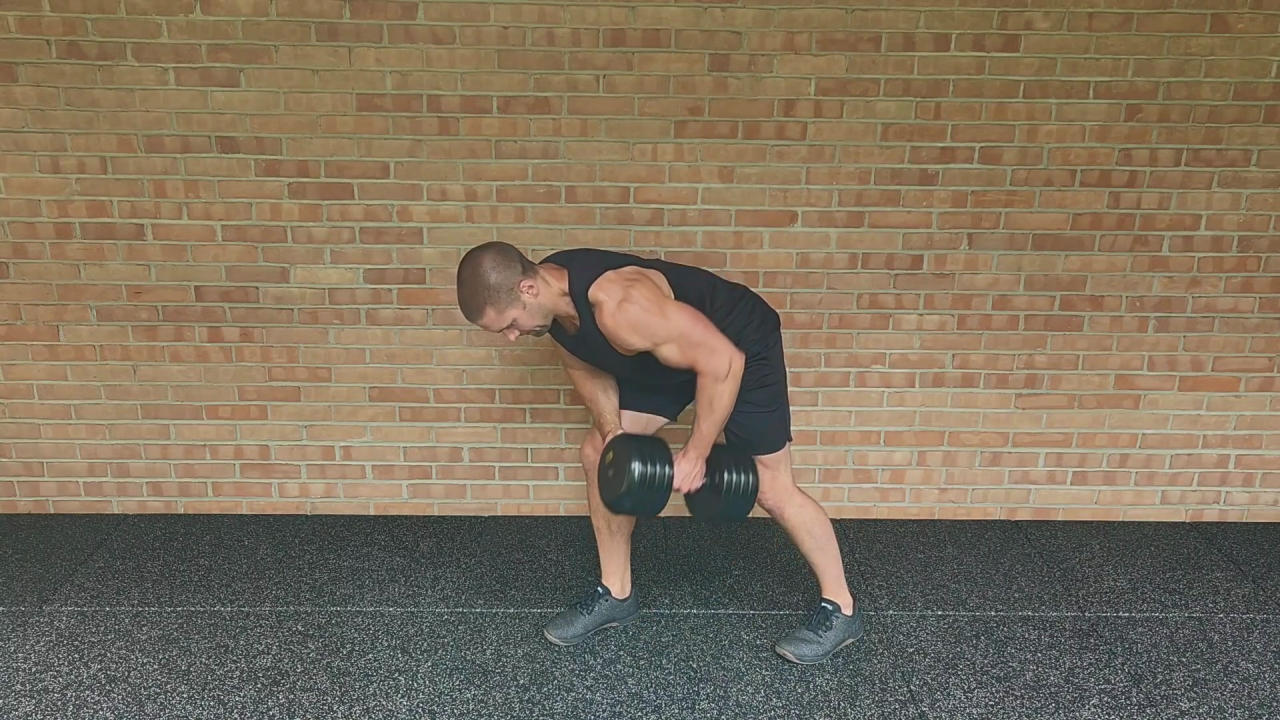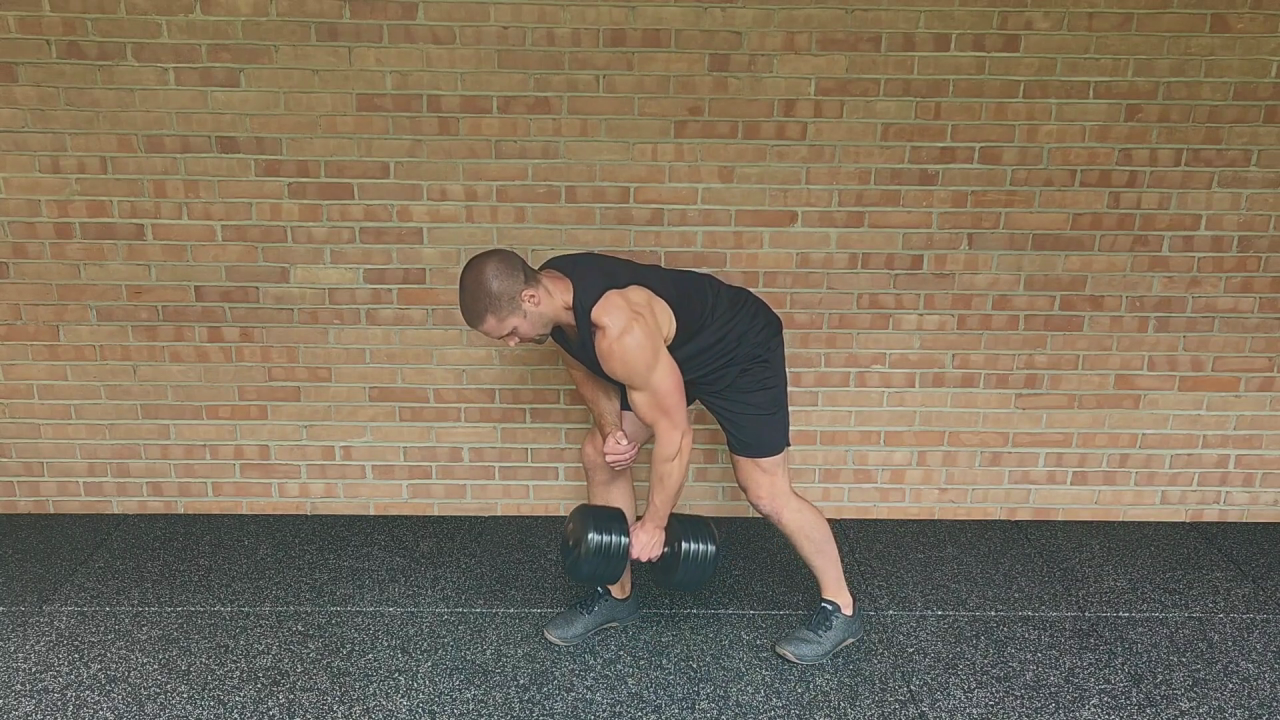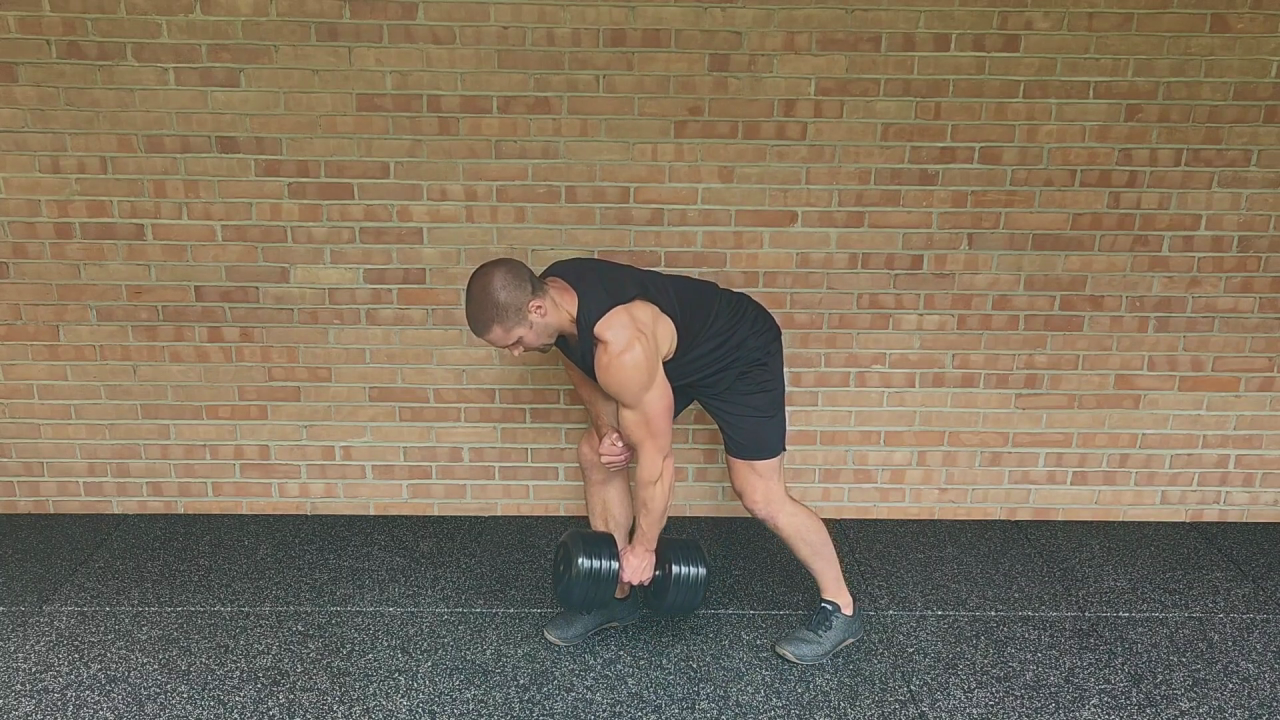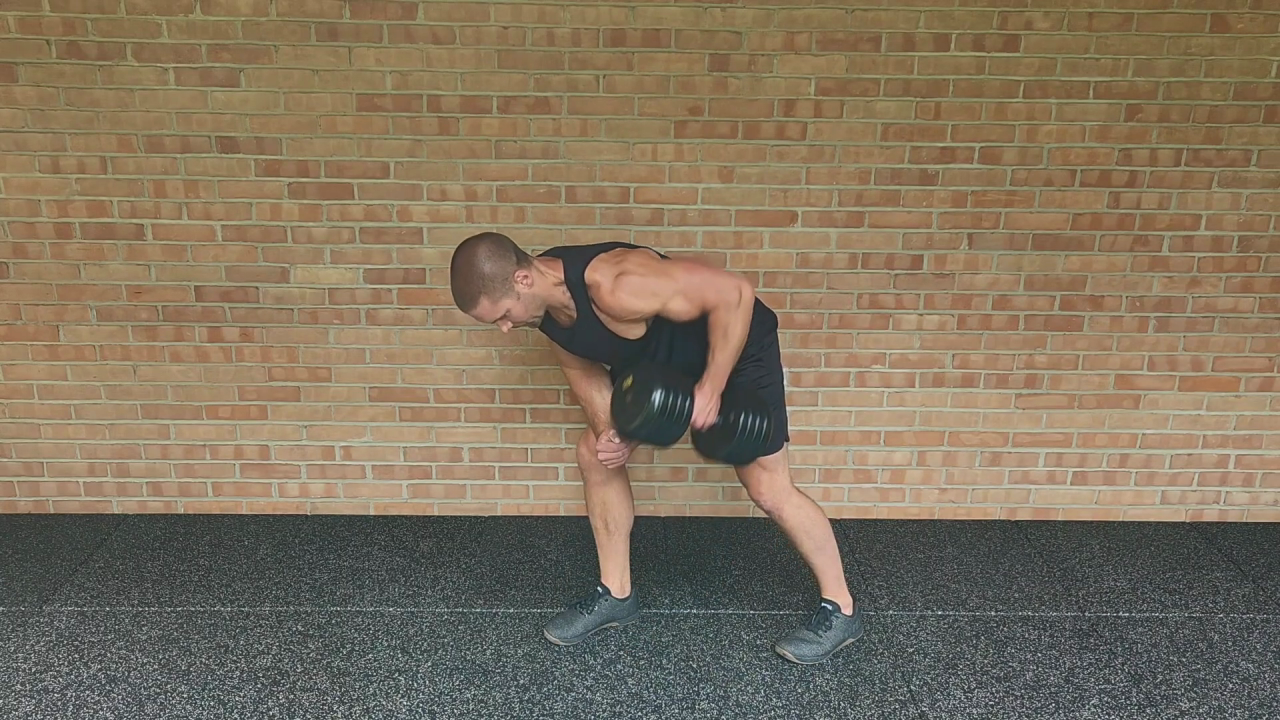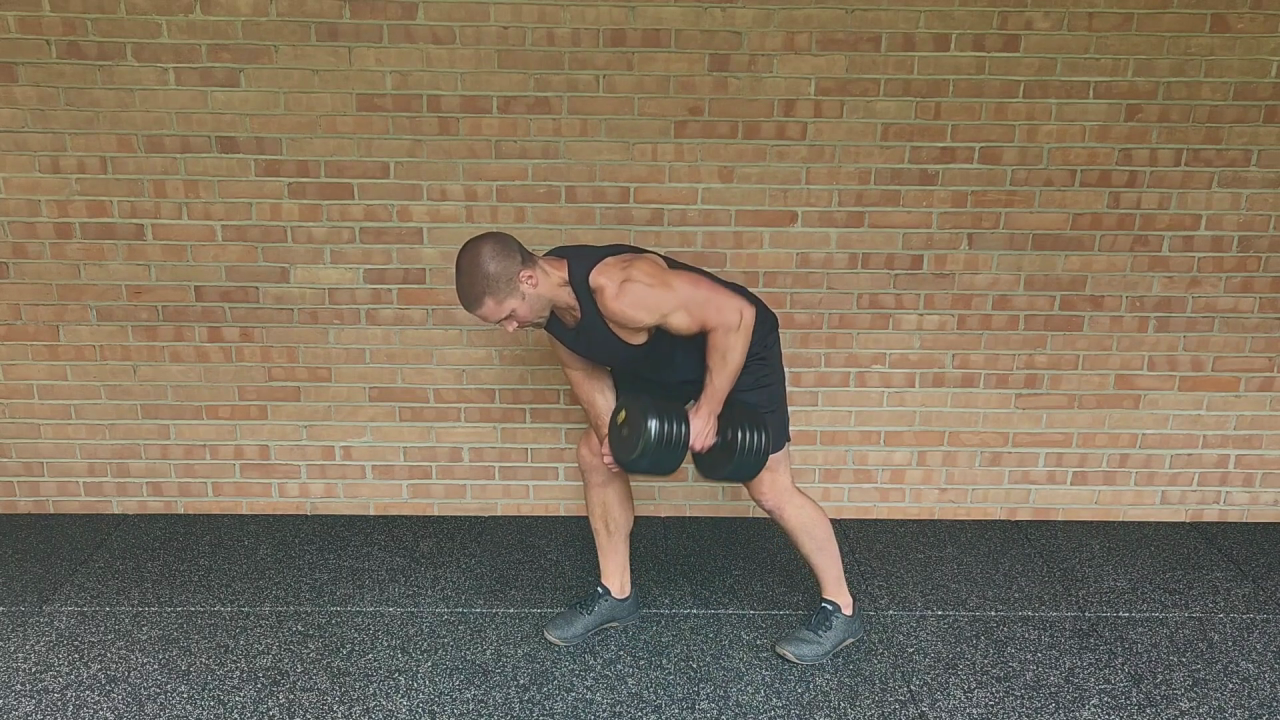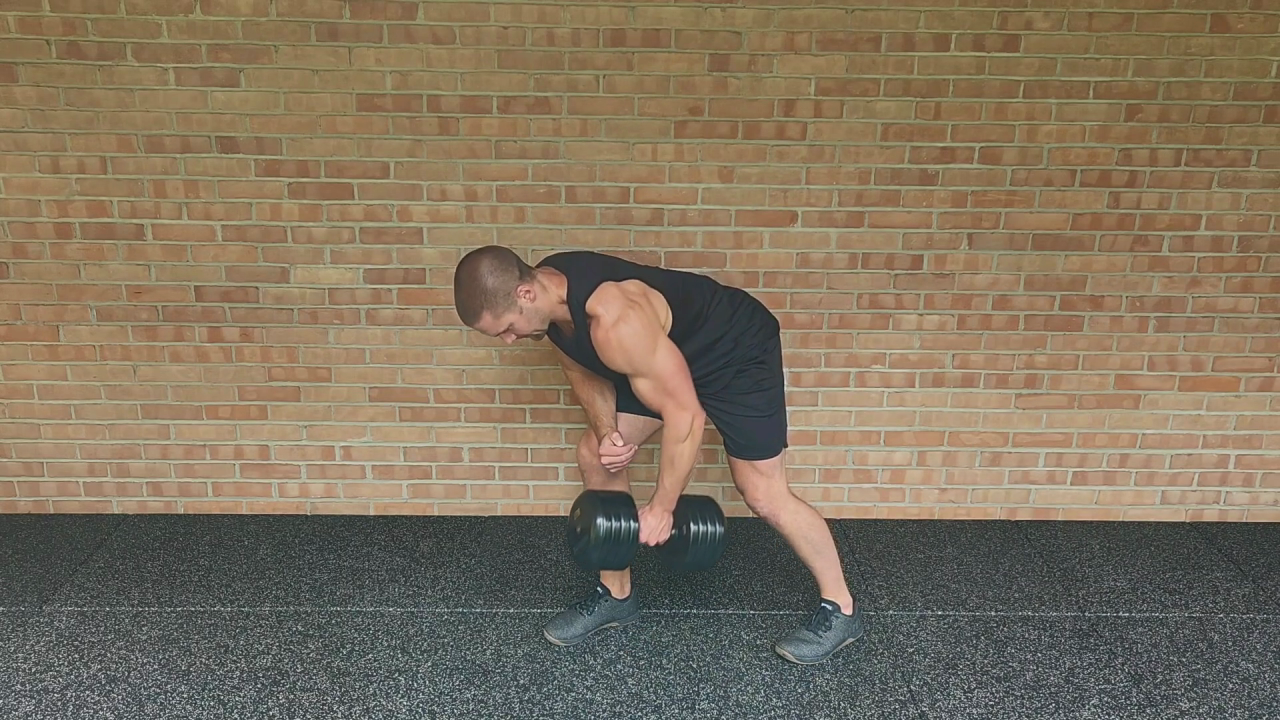
dt=0.4s
person 1, frame 1
left shoulder: (619, 307)
right shoulder: (549, 298)
left elbow: (722, 362)
right elbow: (585, 365)
left wrist: (696, 455)
right wrist: (610, 429)
left hip: (739, 352)
right hip: (666, 352)
left knee: (770, 489)
right knee: (598, 455)
left ankle: (841, 608)
right ankle: (616, 594)
person 1, frame 2
left shoulder: (620, 331)
right shoulder: (552, 291)
left elbow: (674, 434)
right elbow: (585, 364)
left wrist: (654, 524)
right wrist: (610, 428)
left hip: (741, 349)
right hip: (672, 350)
left knee: (766, 493)
right knee: (598, 455)
left ankle: (841, 608)
right ankle: (616, 594)
person 1, frame 3
left shoulder: (621, 346)
right shoulder: (551, 293)
left elbow: (655, 457)
right elbow: (582, 365)
left wrist: (643, 547)
right wrist: (605, 428)
left hip: (740, 354)
right hip: (675, 351)
left knee: (761, 497)
right knee: (595, 455)
left ankle: (841, 609)
right ankle: (615, 595)
person 1, frame 4
left shoulder: (613, 288)
right shoulder: (543, 294)
left elbow: (734, 294)
right elbow: (580, 365)
left wrist: (710, 389)
right wrist: (604, 429)
left hip: (738, 344)
right hip: (659, 352)
left knee: (768, 489)
right knee: (596, 456)
left ankle: (841, 608)
right ankle: (616, 594)
person 1, frame 5
left shoulder: (619, 292)
right shoulder: (546, 298)
left elbow: (734, 315)
right elbow: (582, 369)
left wrist: (708, 410)
right wrist: (608, 433)
left hip: (736, 347)
right hip: (659, 357)
left knee: (770, 490)
right knee: (595, 456)
left ankle: (841, 608)
right ankle: (615, 594)
person 1, frame 6
left shoulder: (615, 322)
right shoulder: (548, 293)
left elbow: (685, 417)
right elbow: (582, 367)
left wrist: (661, 508)
right wrist: (606, 431)
left hip: (738, 350)
right hip: (668, 352)
left knee: (763, 495)
right knee: (594, 456)
left ankle: (841, 608)
right ankle: (615, 594)
